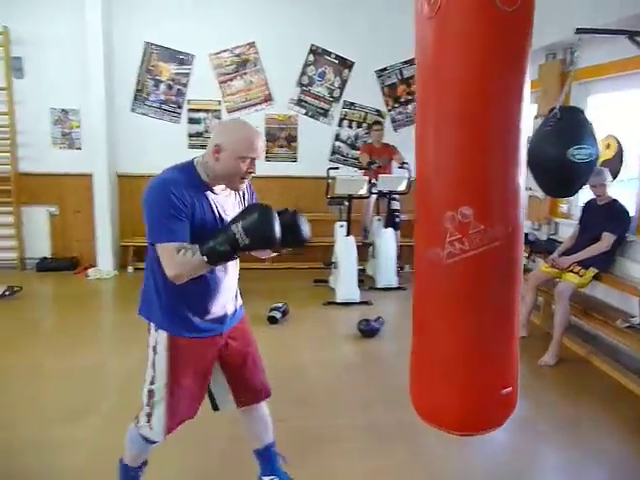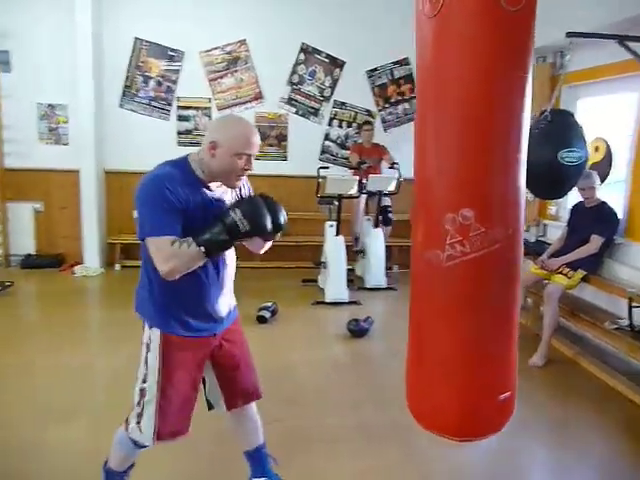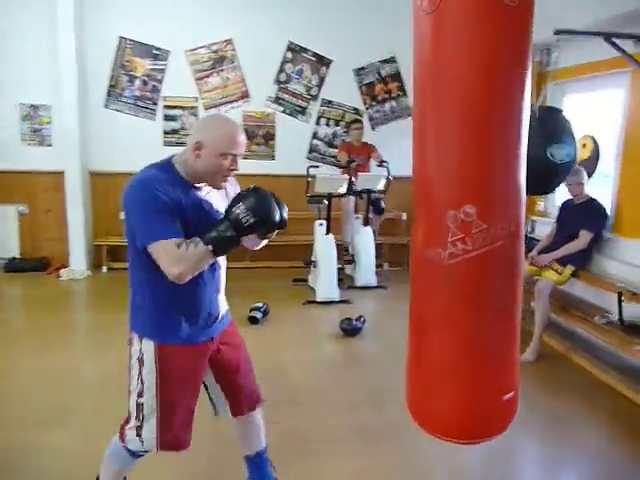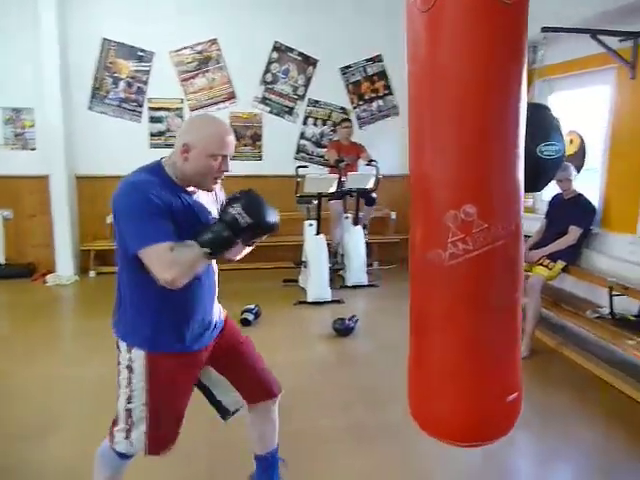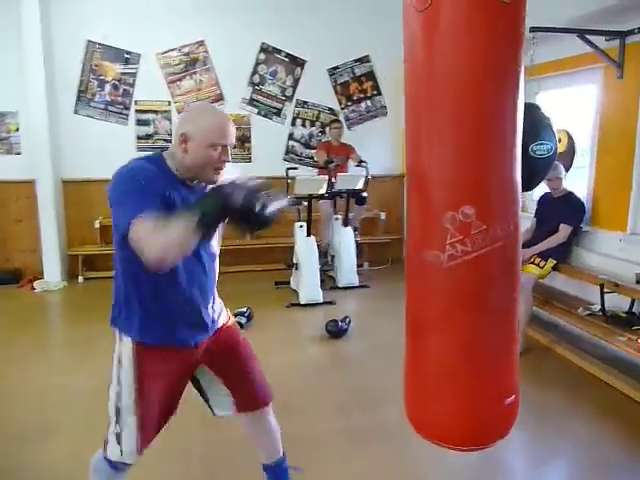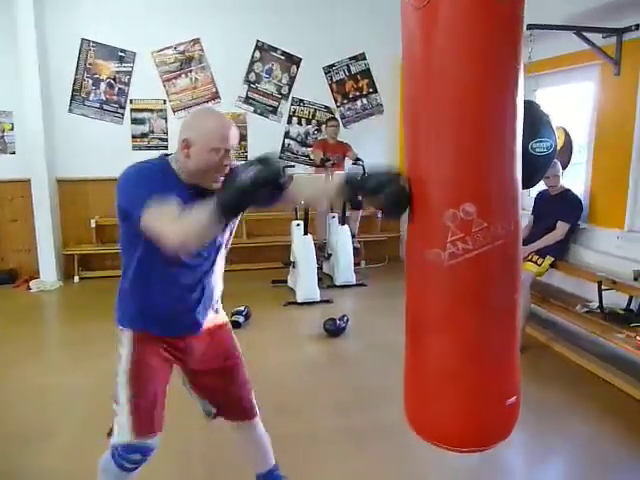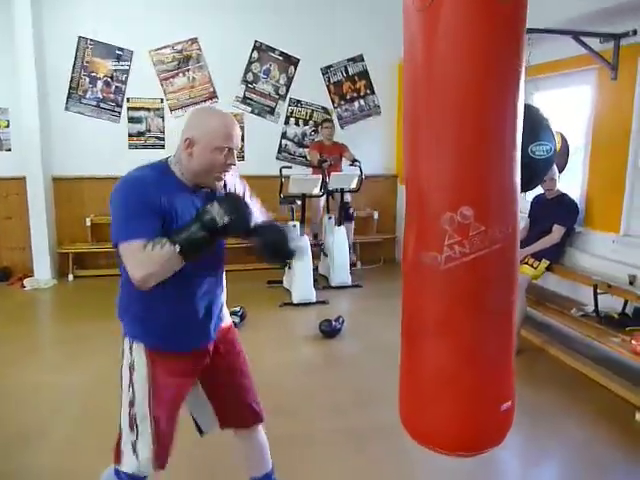
dt=0.1s
person 1, frame 1
left shoulder: (239, 187)
right shoulder: (168, 190)
left elbow: (262, 246)
right elbow: (177, 269)
left wrist: (280, 231)
left hip: (229, 318)
right hip: (179, 328)
left knee: (253, 395)
right knee: (159, 420)
person 1, frame 2
left shoulder: (235, 184)
right shoulder: (161, 186)
left elbow: (258, 244)
right elbow: (169, 264)
left wrist: (266, 225)
right wrist: (224, 231)
left hip: (222, 318)
right hip: (173, 327)
left knee: (243, 397)
right knee: (149, 424)
person 1, frame 3
left shoulder: (217, 184)
right shoulder: (148, 189)
left elbow: (249, 244)
right elbow: (177, 268)
left wrist: (262, 224)
right wrist: (230, 228)
left hip: (215, 322)
right hip: (165, 334)
left knee: (248, 401)
right knee: (145, 435)
person 1, frame 4
left shoulder: (204, 186)
right shoulder: (138, 192)
left elbow: (232, 252)
right elbow: (170, 272)
left wrist: (251, 228)
right wrist: (225, 229)
left hip: (210, 326)
right hip: (155, 339)
left knee: (264, 393)
right knee: (131, 438)
person 1, frame 5
left shoulder: (209, 177)
right shoulder: (136, 178)
right elbow: (157, 249)
right wrist: (216, 207)
left hip: (209, 320)
right hip: (148, 333)
left knee: (256, 401)
right knee: (127, 446)
person 1, frame 6
left shoulder: (231, 176)
right shoulder: (140, 180)
left elbow: (299, 188)
right elbow: (178, 236)
left wrist: (358, 185)
right wrist: (236, 194)
left hip: (204, 322)
right hip: (148, 328)
left knee: (243, 412)
right knee: (135, 444)
person 1, frame 7
left shoulder: (227, 184)
right shoulder: (138, 189)
left elbow: (261, 225)
right elbow: (141, 271)
left wrist: (271, 236)
right wrist: (202, 229)
left hip: (212, 331)
right hip: (156, 344)
left knee: (248, 418)
person 2, frame 1
left shoulder: (619, 212)
right shoulder: (589, 206)
left elbow: (605, 245)
left wrist: (570, 258)
right wrist: (557, 253)
left hip: (592, 261)
right hip: (570, 256)
left knee: (561, 291)
right knee: (531, 279)
left ankle: (554, 350)
right ankle: (522, 326)
person 2, frame 2
left shoulder: (607, 214)
right shoulder: (577, 208)
left elbow: (593, 247)
left wrist: (560, 260)
right wrist: (546, 255)
left hip: (581, 262)
right hip: (559, 257)
left knee: (551, 292)
right knee: (522, 280)
left ankle: (543, 350)
person 2, frame 3
left shoulder: (596, 210)
right shoulder: (566, 204)
left elbow: (582, 243)
left wrist: (550, 256)
right wrist: (536, 251)
left hip: (570, 258)
right hip: (548, 253)
left knee: (541, 288)
left ankle: (534, 346)
person 2, frame 4
left shoulder: (584, 206)
right shoulder: (555, 200)
left elbow: (572, 238)
left wrist: (541, 252)
right wrist: (527, 247)
left hip: (560, 253)
right hip: (539, 249)
left knee: (533, 284)
left ankle: (527, 341)
person 2, frame 5
left shoulder: (574, 203)
right shoulder: (544, 199)
left elbow: (562, 236)
left wrist: (531, 251)
right wrist: (519, 245)
left hip: (551, 252)
right hip: (529, 248)
left knee: (523, 283)
left ankle: (520, 339)
person 2, frame 6
left shoulder: (572, 201)
right shoulder: (541, 196)
left elbow: (559, 234)
left wrist: (529, 248)
left hip: (548, 249)
right hip: (527, 245)
left knee: (522, 280)
left ankle: (518, 336)
person 2, frame 7
left shoulder: (568, 204)
right shoulder: (537, 200)
left elbow: (555, 237)
left wrist: (525, 251)
left hip: (544, 252)
right hip: (523, 248)
left knee: (518, 283)
left ankle: (514, 338)
person 3, frame 1
left shoulder: (390, 148)
right shoulder: (366, 147)
left elbow: (399, 159)
right elbow: (364, 160)
left wrist: (403, 164)
right wrist: (370, 163)
right knee: (370, 199)
right ankle: (366, 230)
person 3, frame 2
left shoulder: (380, 148)
right shoulder: (356, 147)
left elbow: (389, 159)
right elbow: (354, 160)
left wrist: (393, 164)
right wrist: (359, 163)
left knee: (387, 216)
right knee: (360, 201)
right ankle: (356, 238)
person 3, frame 3
left shoulder: (369, 147)
right shoulder: (345, 146)
left elbow: (377, 157)
right elbow: (343, 158)
left wrist: (382, 162)
right wrist: (348, 162)
left knee: (380, 207)
right knee: (348, 212)
right ankle: (347, 249)
person 3, frame 4
left shoulder: (358, 147)
right shoulder: (333, 145)
left elbow: (366, 157)
right elbow: (332, 157)
left wrist: (371, 161)
right wrist: (337, 161)
left knee: (371, 197)
right knee: (337, 216)
left ankle: (363, 226)
right ankle: (335, 252)
person 3, frame 5
left shoulder: (347, 148)
right shoulder: (323, 146)
left elbow: (356, 157)
right elbow: (322, 158)
left wrist: (361, 162)
right wrist: (327, 162)
left knee: (362, 197)
right knee: (326, 217)
left ankle: (353, 229)
right ankle: (324, 254)
person 3, frame 6
left shoulder: (344, 146)
right shoulder: (319, 144)
left elbow: (352, 155)
right elbow: (318, 156)
left wrist: (357, 160)
right wrist: (324, 160)
left knee: (357, 202)
right knee: (322, 211)
left ankle: (352, 237)
right ankle: (322, 247)
person 3, frame 7
left shoulder: (340, 146)
right shoulder: (315, 145)
left elbow: (349, 156)
right elbow: (314, 157)
left wrist: (354, 160)
right wrist: (320, 161)
left knee: (348, 213)
right knee: (318, 204)
left ankle: (349, 249)
right ankle: (316, 236)
